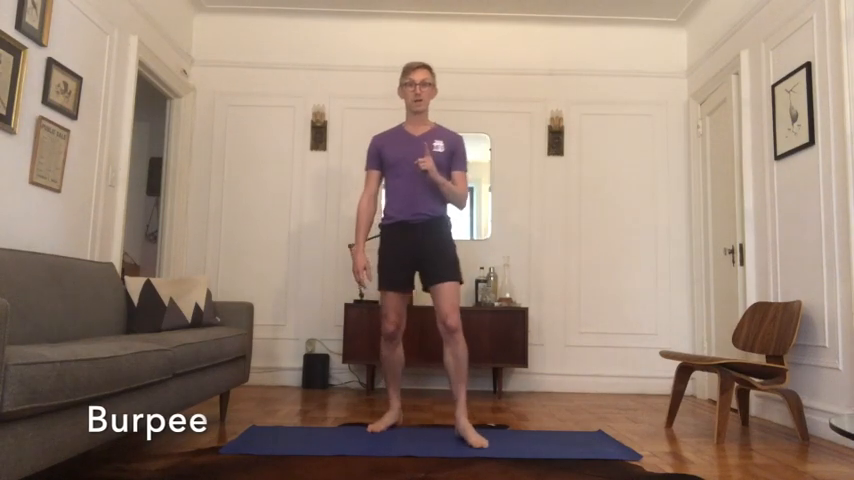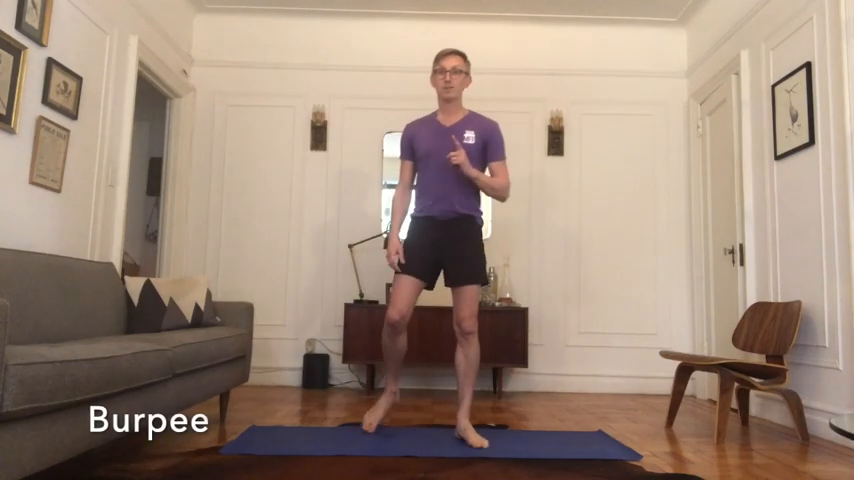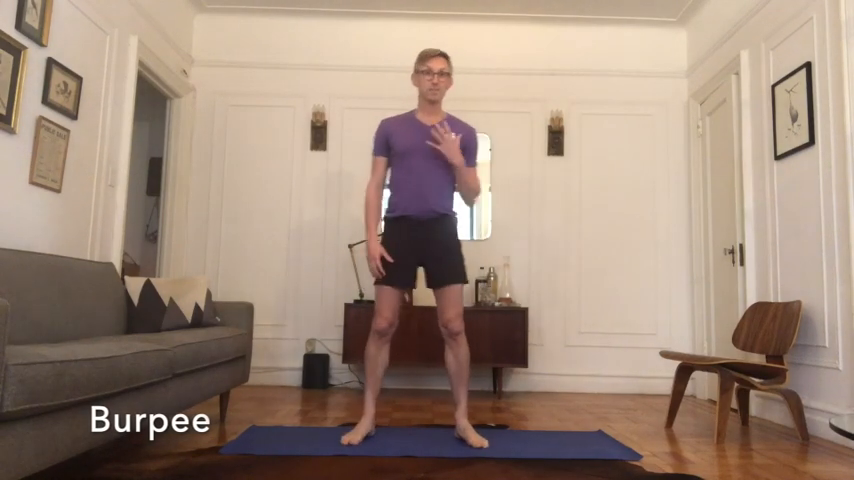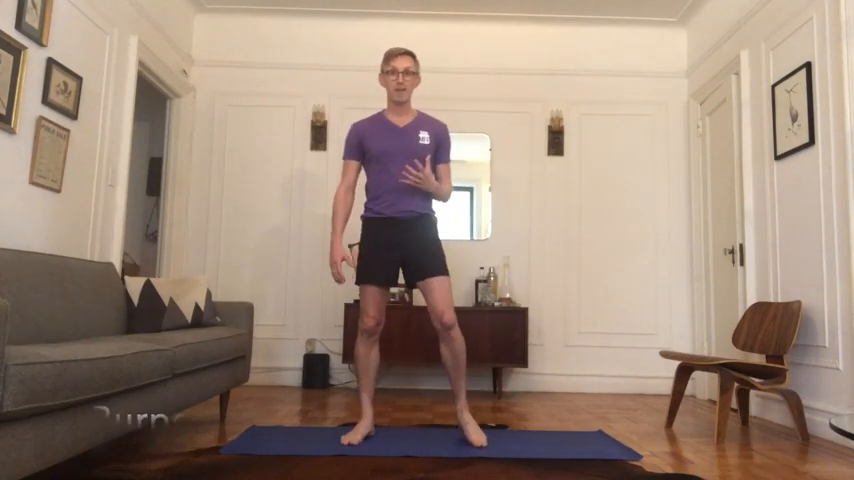
dt=0.5s
person 1, frame 1
left shoulder: (451, 140)
right shoulder: (382, 142)
left elbow: (461, 198)
right elbow: (368, 198)
left wrist: (435, 175)
right wrist: (358, 248)
left hip: (437, 234)
right hip: (395, 236)
left knee: (451, 325)
right knee: (391, 329)
left ankle: (461, 417)
right ankle: (394, 407)
person 1, frame 2
left shoulder: (486, 129)
right shoulder: (414, 130)
left elbow: (503, 190)
right elbow: (403, 188)
left wrist: (470, 169)
right wrist: (394, 235)
left hip: (465, 231)
right hip: (423, 229)
left knee: (466, 328)
right knee: (395, 317)
left ankle: (463, 419)
right ankle: (390, 391)
person 1, frame 3
left shoulder: (464, 133)
right shoulder: (390, 127)
left elbow: (471, 196)
right elbow: (375, 186)
left wrist: (457, 159)
right wrist: (371, 237)
left hip: (441, 231)
right hip: (398, 229)
left knee: (453, 328)
right knee: (382, 326)
left ankle: (462, 419)
right ankle: (368, 416)
person 1, frame 4
left shoulder: (436, 130)
right shoulder: (361, 130)
left elbow: (446, 191)
right elbow: (346, 188)
left wrist: (430, 185)
right wrist: (337, 240)
left hip: (421, 229)
right hip: (378, 230)
left knee: (446, 321)
right knee: (369, 326)
left ankle: (463, 412)
right ankle: (367, 416)
